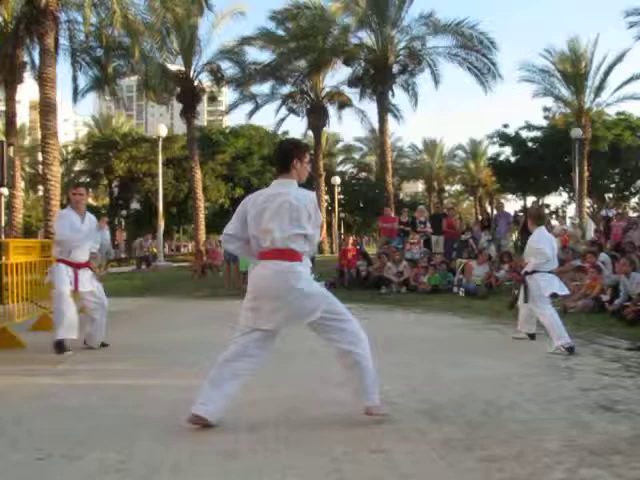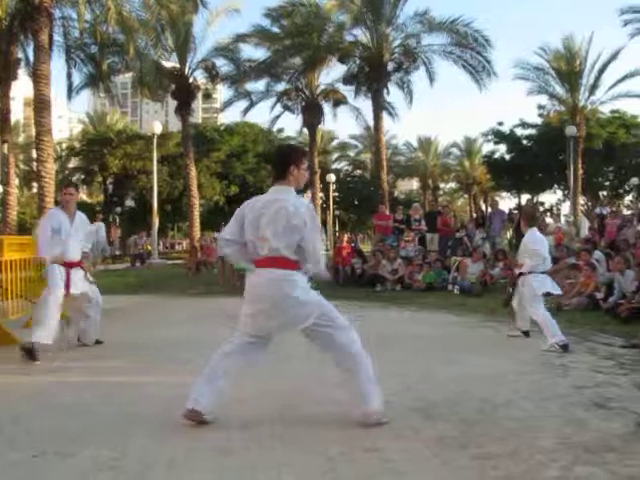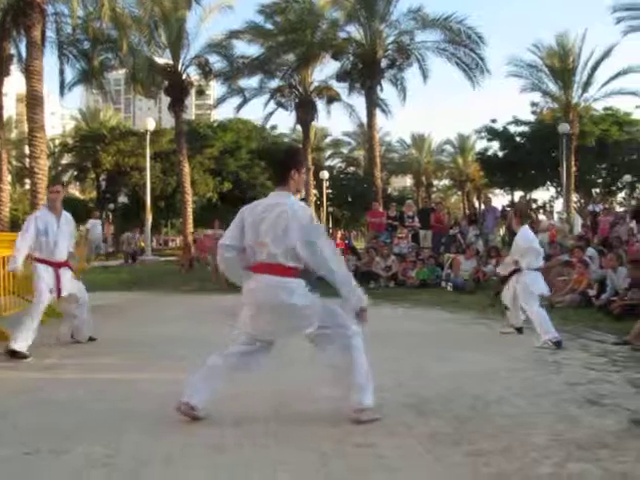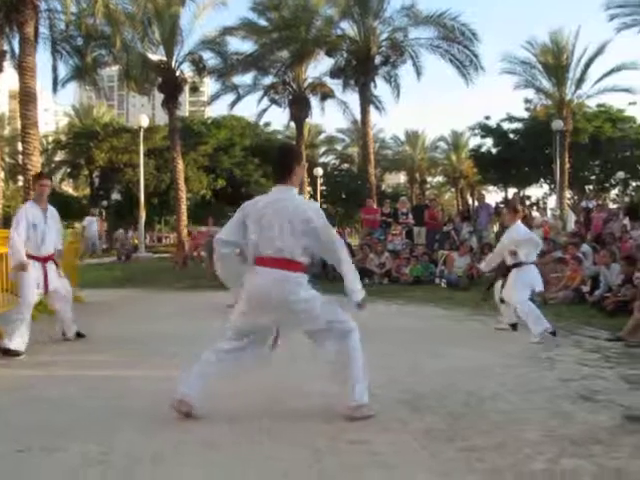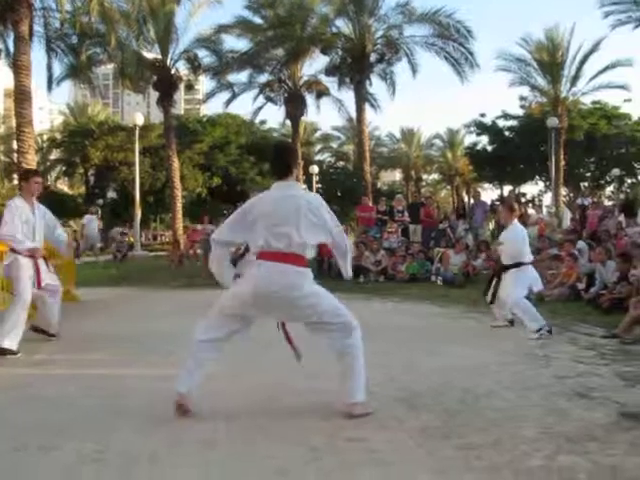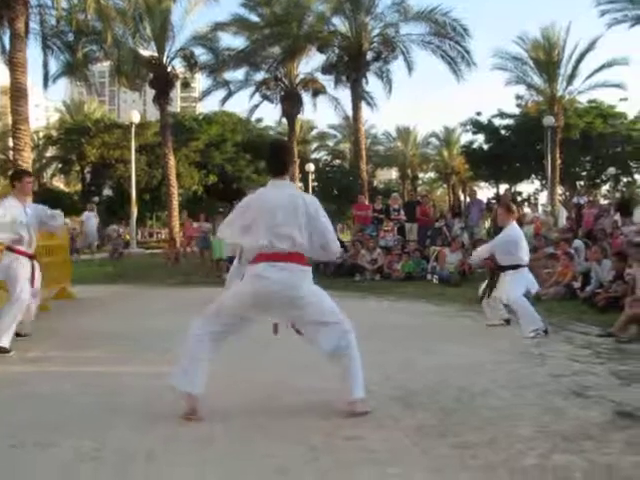
dt=0.1s
person 1, frame 1
left shoulder: (253, 200)
right shoulder: (305, 198)
left elbow: (230, 240)
right elbow: (311, 237)
left hip: (261, 278)
right hip: (294, 277)
left knee: (245, 346)
right knee: (349, 333)
left ankle: (205, 409)
right ankle: (372, 401)
person 1, frame 2
left shoulder: (251, 205)
right shoulder: (301, 206)
left elbow: (226, 244)
right elbow: (312, 254)
right wrist: (320, 270)
left hip: (258, 284)
right hip: (290, 286)
left knee: (240, 346)
right knee: (345, 339)
left ankle: (198, 405)
right ankle: (371, 408)
person 1, frame 3
left shoulder: (250, 210)
right shoulder: (300, 212)
left elbow: (226, 250)
right elbow: (327, 259)
right wrist: (356, 299)
left hip: (257, 291)
right hip: (289, 292)
left knee: (241, 351)
right knee: (349, 336)
left ankle: (191, 400)
right ankle: (362, 406)
person 1, frame 4
left shoulder: (252, 206)
right shoulder: (306, 207)
left elbow: (223, 245)
right elbow: (334, 248)
left wrist: (239, 282)
right wrist: (357, 290)
left hip: (257, 284)
right hip: (290, 287)
left knee: (231, 345)
right knee: (346, 331)
left ankle: (186, 396)
right ankle: (357, 403)
person 1, frame 5
left shoulder: (256, 203)
right shoulder: (311, 201)
left elbow: (220, 240)
right elbow: (340, 240)
left wrist: (227, 279)
right wrist: (346, 269)
left hip: (259, 278)
right hip: (296, 281)
left knee: (212, 329)
right knee: (349, 330)
left ankle: (184, 393)
right ankle: (356, 400)
person 1, frame 6
left shoulder: (252, 201)
right shoulder: (307, 201)
left elbow: (226, 234)
right elbow: (331, 247)
right wrist: (308, 249)
left hip: (258, 279)
right hip: (296, 280)
left knee: (205, 328)
right knee: (341, 332)
left ankle: (190, 396)
right ankle: (356, 398)
person 2, frame 1
left shoulder: (91, 219)
right shoulder: (63, 216)
left elbow: (95, 241)
right elbow: (65, 238)
left wrist: (93, 252)
right wrist: (93, 231)
left hip: (84, 269)
right hip: (64, 267)
left knee: (99, 302)
right knee: (62, 296)
left ankle: (93, 340)
right ankle: (61, 338)
person 2, frame 2
left shoulder: (82, 218)
right shoulder: (51, 216)
right elbow: (42, 240)
left wrist: (85, 252)
right wrist: (50, 256)
left hip: (76, 269)
right hip: (56, 267)
left knee: (93, 299)
right knee: (51, 300)
left ankle: (88, 336)
right ankle: (36, 344)
person 2, frame 3
left shoulder: (67, 217)
right shoulder: (37, 217)
right elbow: (23, 242)
left wrist: (70, 253)
right wrist: (16, 264)
left hip: (62, 268)
right hip: (43, 268)
left knee: (80, 298)
right knee: (39, 303)
left ankle: (81, 334)
right ankle: (16, 347)
person 2, frame 4
left shoulder: (52, 212)
right shoulder: (25, 210)
right elbow: (16, 237)
left wrist: (57, 251)
right wrist: (20, 259)
left hip: (48, 263)
right hip: (30, 264)
left knee: (63, 294)
right knee: (28, 300)
left ankle: (69, 331)
person 2, frame 5
left shoulder: (40, 208)
left elbow: (53, 228)
left wrist: (65, 244)
right wrist: (28, 247)
left hip: (36, 259)
right hip: (20, 259)
left knee: (53, 289)
right knee: (23, 298)
left ankle: (43, 324)
person 2, frame 6
left shoulder: (33, 208)
left elbow: (52, 219)
left wrist: (56, 217)
left hip: (29, 259)
right hip: (16, 259)
left knee: (33, 294)
right knee: (20, 298)
left ankle: (18, 327)
person 3, frame 1
left shoulder: (535, 237)
right shoulder: (548, 236)
left elbow: (544, 256)
right elbow: (549, 256)
left wrist: (529, 264)
right wrist: (530, 264)
left hip: (538, 279)
right hip: (543, 277)
left knee: (545, 311)
right knee: (527, 305)
left ankle: (565, 344)
right ankle: (527, 331)
person 3, frame 2
left shoulder: (530, 238)
right shoulder: (538, 236)
left elbow: (541, 257)
left wrist: (524, 265)
right wrist: (521, 266)
left hip: (531, 279)
right hip: (536, 277)
left knee: (537, 310)
right knee: (519, 302)
left ankle: (559, 342)
right ankle: (523, 329)
person 3, frame 3
left shoulder: (524, 236)
right shoulder: (523, 234)
left elbow: (538, 252)
right elbow: (514, 256)
left wrist: (521, 262)
right wrist: (502, 269)
left hip: (526, 276)
right hip: (520, 276)
left knee: (532, 307)
right knee: (509, 298)
left ankle: (552, 338)
right ankle: (516, 325)
person 3, frame 4
left shoulder: (520, 231)
right shoulder: (511, 232)
left elbow: (536, 243)
right elbow: (500, 251)
left wrist: (520, 253)
right wrist: (485, 265)
left hip: (523, 270)
right hip: (515, 270)
left knee: (518, 301)
right knee: (506, 295)
left ankle: (544, 329)
right ankle: (510, 322)
person 3, frame 5
left shoulder: (516, 230)
right shoulder: (508, 230)
left elbow: (517, 250)
right elbow: (505, 249)
left wrist: (502, 249)
left hip: (520, 271)
right hip: (509, 271)
left knee: (512, 299)
right knee: (494, 294)
left ankle: (541, 327)
right ankle: (506, 319)
person 3, frame 6
left shoulder: (512, 233)
right shoulder: (508, 231)
left elbow: (490, 248)
right elbow: (493, 248)
left wrist: (475, 256)
left hip: (516, 272)
right hip: (505, 271)
left knee: (513, 297)
right knee: (489, 293)
left ankle: (539, 327)
right ankle: (501, 317)
